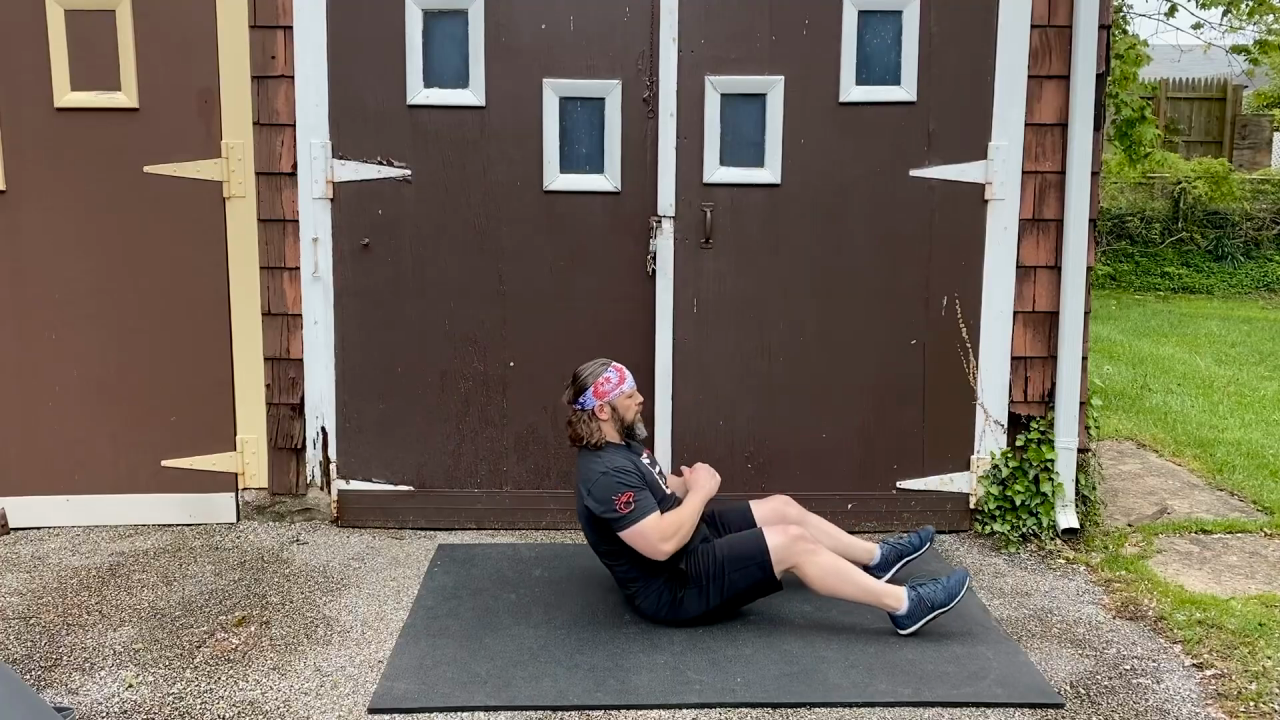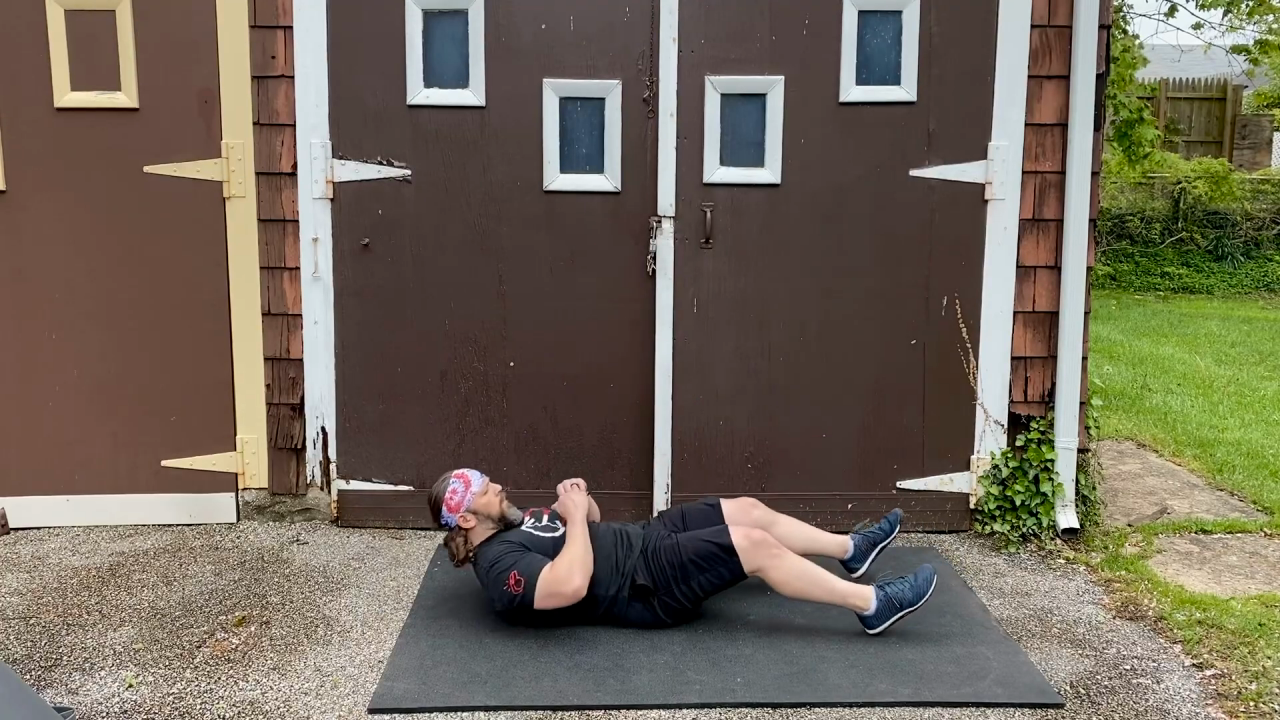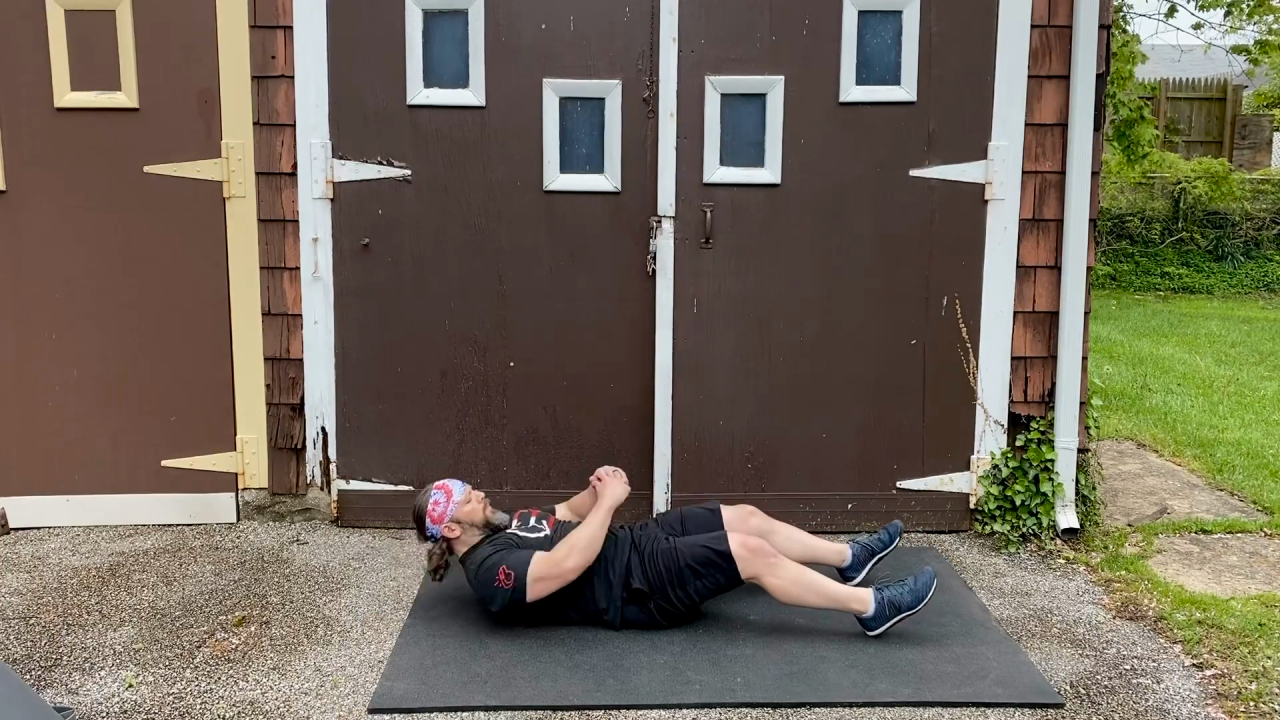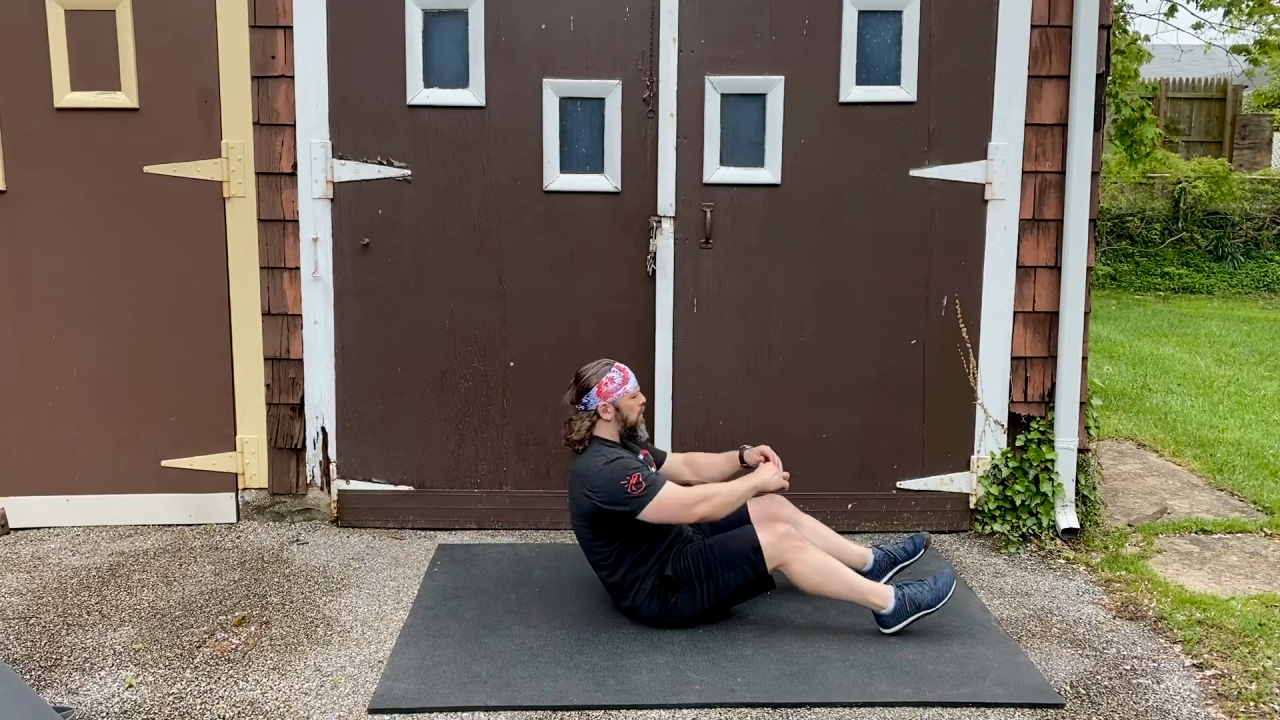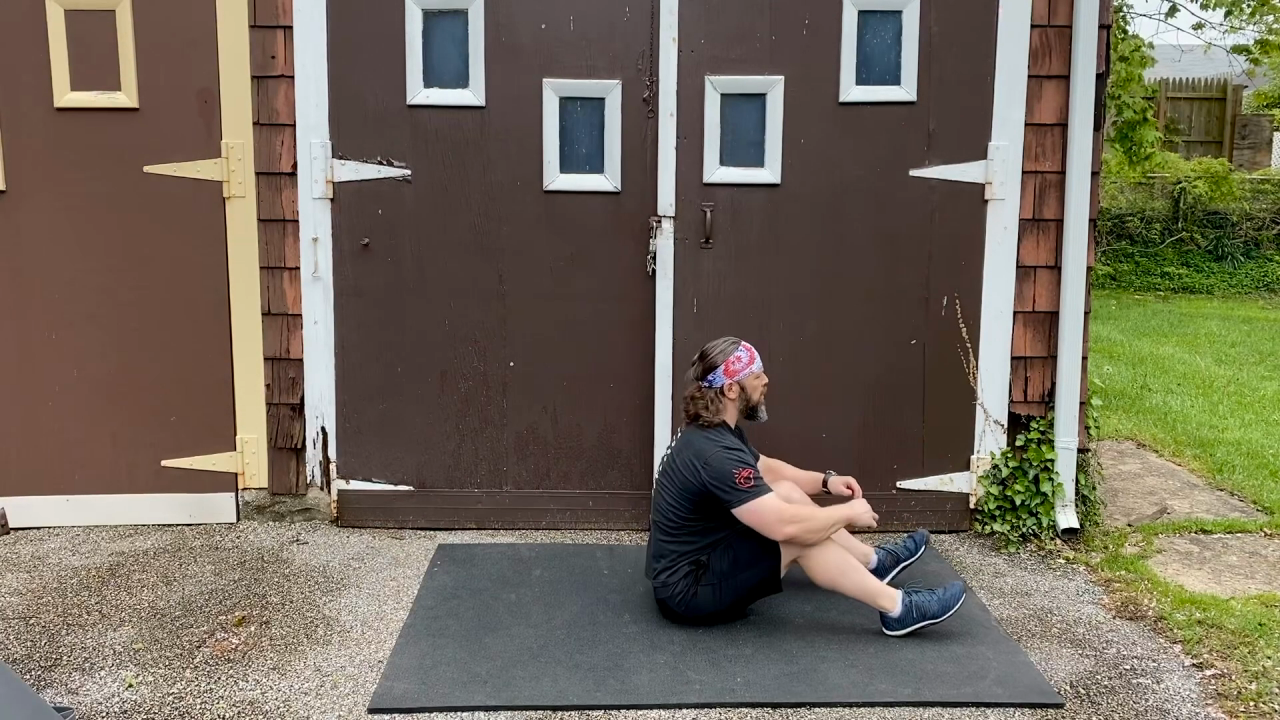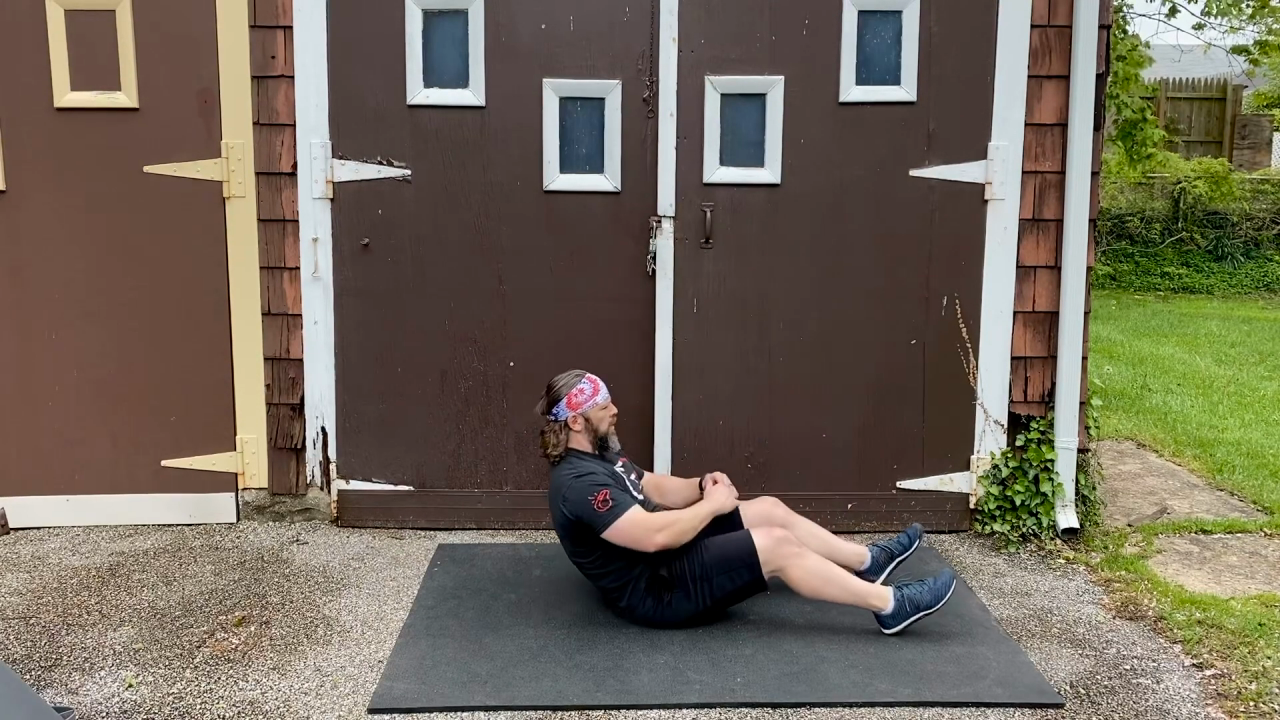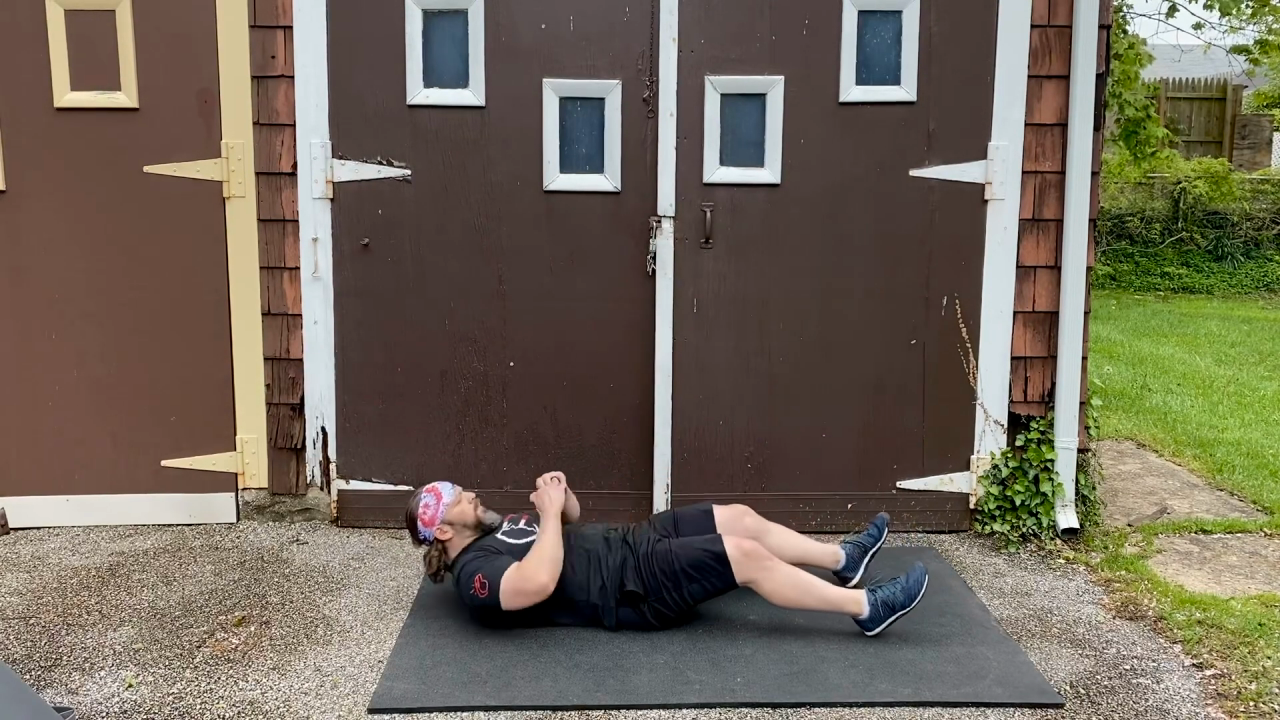
dt=0.7s
person 1, frame 1
left shoulder: (619, 446)
right shoulder: (606, 474)
right elbow: (662, 543)
left wrist: (688, 482)
right wrist: (701, 491)
left hip: (692, 545)
right hip: (673, 588)
left knee: (783, 508)
right knee: (793, 541)
left ankle: (877, 558)
right ankle: (903, 605)
person 1, frame 2
left shoulder: (509, 523)
right shoulder: (498, 563)
right elbow: (571, 585)
left wrist: (579, 505)
right wrist: (577, 517)
left hip: (643, 542)
right hip: (642, 586)
left knee: (748, 510)
right knee: (753, 543)
left ankle: (849, 551)
right ankle: (871, 605)
person 1, frame 3
left shoulder: (502, 523)
right shoulder: (489, 568)
left elbow: (573, 514)
right elbow: (567, 567)
left wrist: (598, 490)
right wrist: (608, 503)
left hip: (634, 543)
right hip: (633, 589)
left knee: (745, 517)
right knee: (751, 553)
left ankle: (848, 558)
right ankle: (870, 607)
person 1, frame 4
left shoulder: (620, 446)
right shoulder: (604, 471)
left elbow: (687, 468)
right elbow: (694, 506)
left wrist: (743, 457)
right wrist: (756, 482)
left hip: (675, 549)
right hip: (661, 591)
left knee: (775, 509)
right knee: (781, 540)
left ankle: (871, 562)
right ankle: (890, 605)
person 1, frame 5
left shoulder: (711, 429)
right shoulder: (715, 453)
left elbow: (765, 470)
right elbow: (784, 528)
left wrist: (828, 482)
right wrist: (849, 513)
left hip: (699, 558)
right hip: (689, 588)
left knee: (788, 492)
right knee: (802, 532)
left ankle: (874, 562)
right ankle: (898, 608)
person 1, frame 6
left shoulder: (598, 456)
right shoulder: (580, 483)
left elbow: (656, 490)
right elbow: (656, 537)
left wrist: (702, 485)
right wrist: (713, 505)
left hip: (665, 560)
right hip: (653, 591)
left knee: (769, 509)
right knee: (777, 545)
left ankle: (867, 562)
right ankle: (887, 606)
person 1, frame 7
left shoulder: (495, 530)
right shoulder: (476, 574)
left elbow: (568, 519)
right elbow: (539, 583)
left wrist: (556, 494)
right wrist: (548, 511)
left hip: (630, 545)
right hip: (632, 588)
left knee: (741, 518)
right knee: (748, 555)
left ankle: (843, 560)
right ankle: (865, 607)
